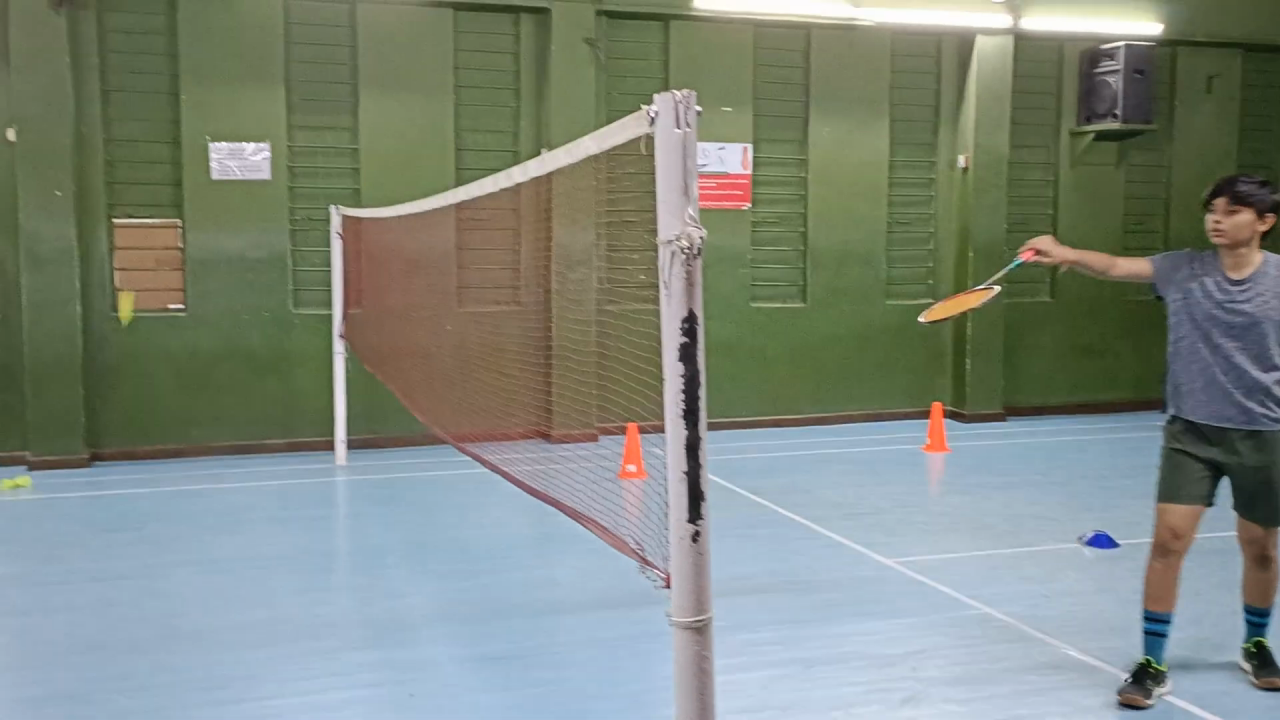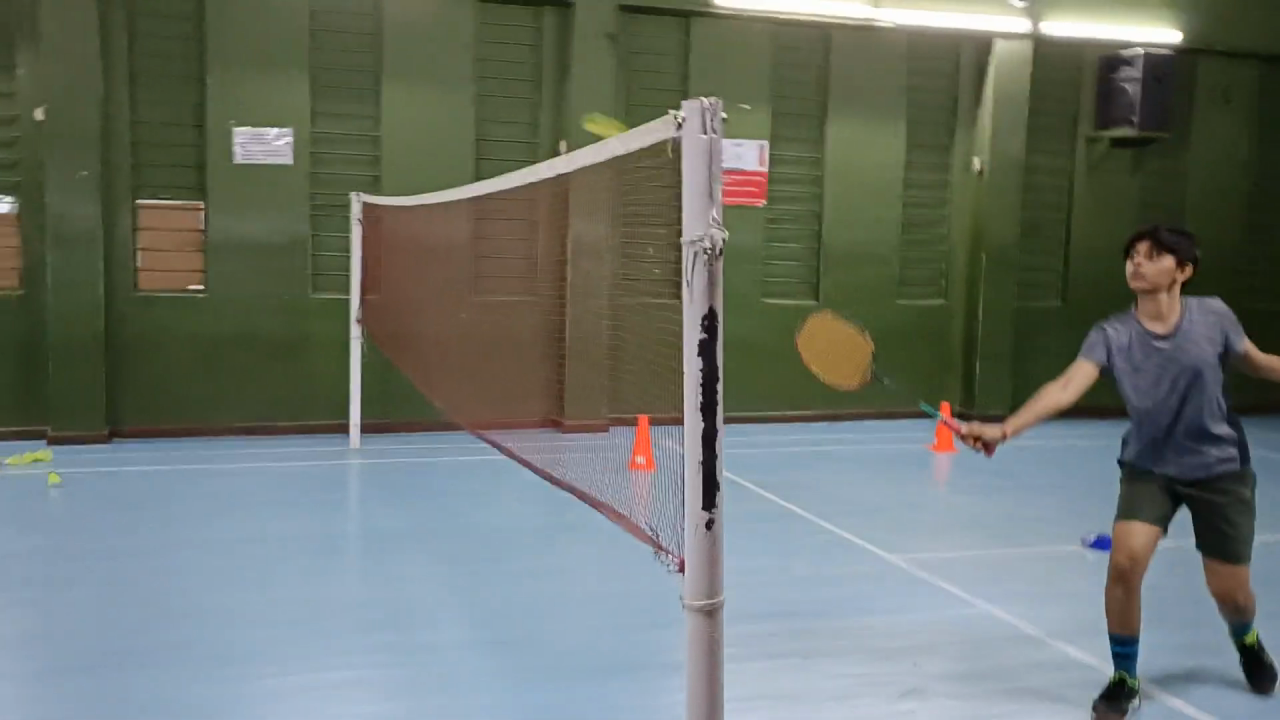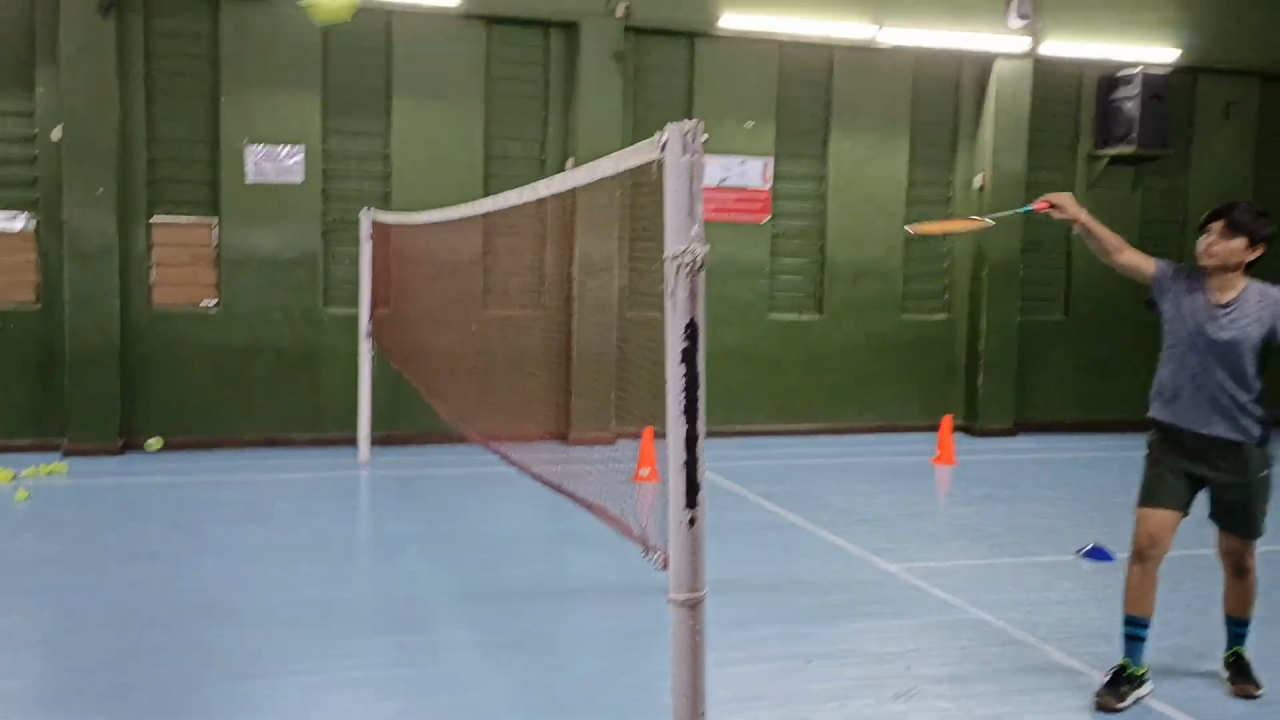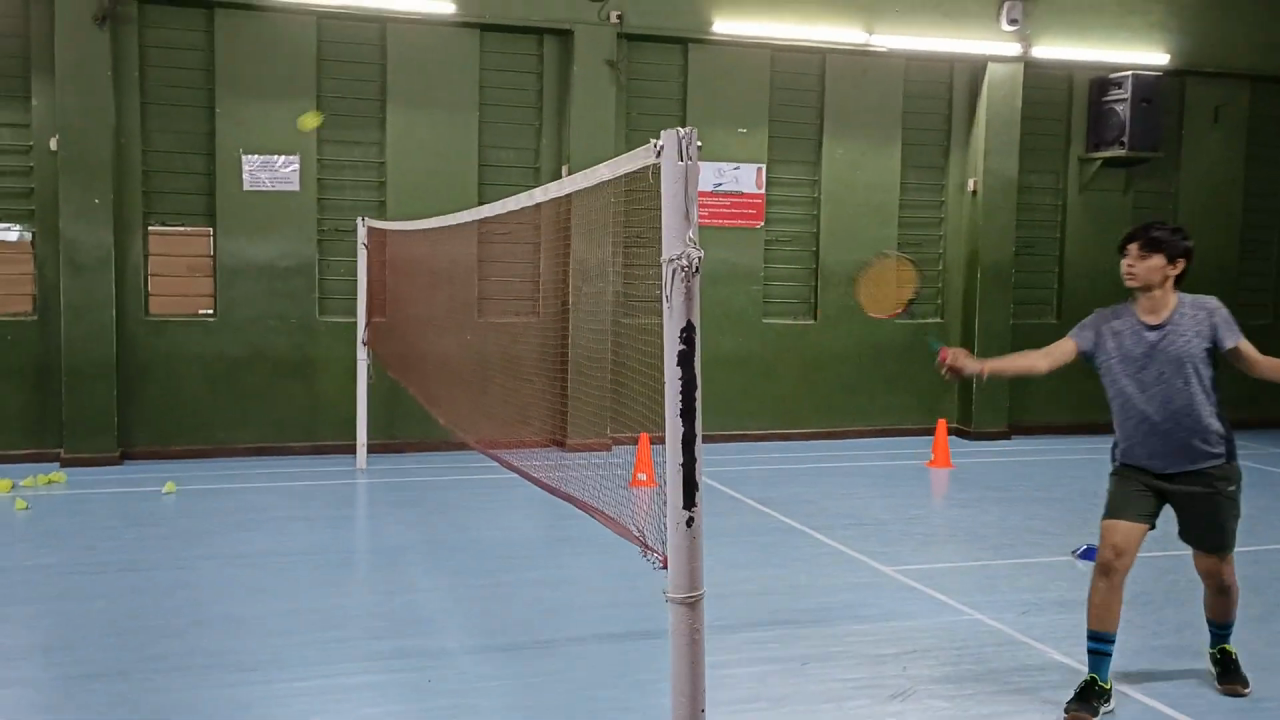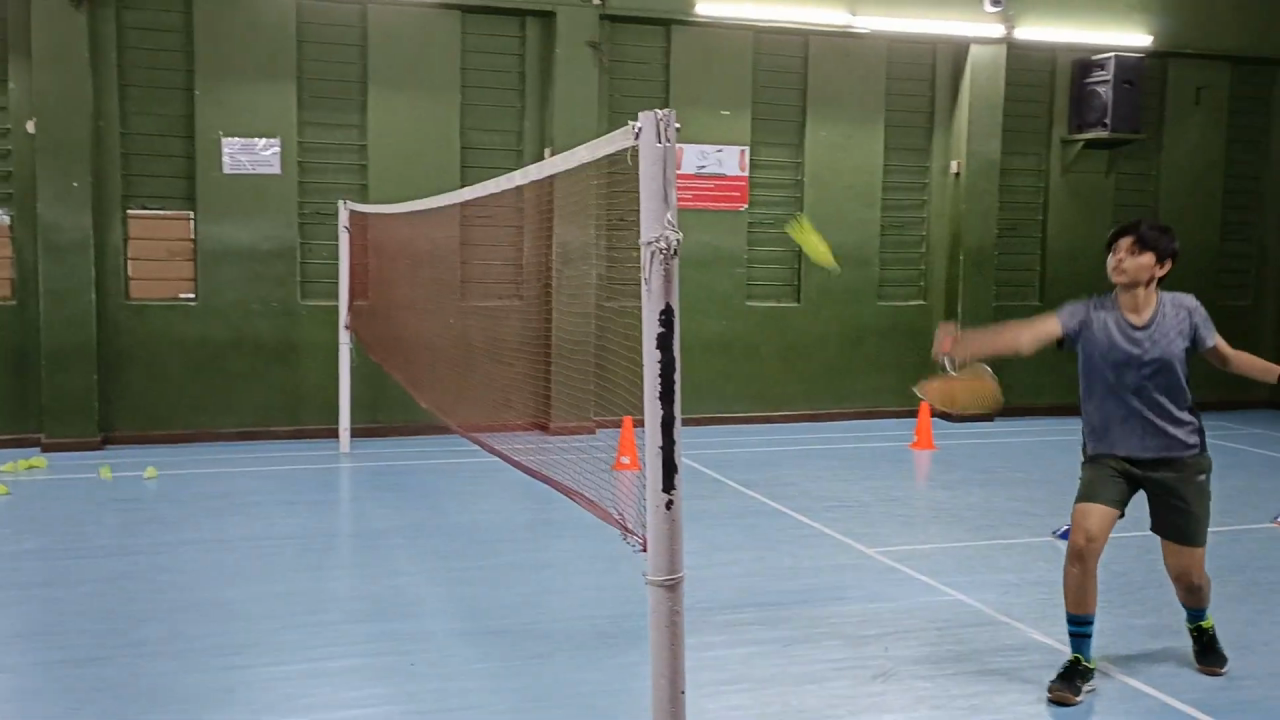
dt=1s
person 1, frame 1
right shoulder: (1183, 269)
right elbow: (1116, 268)
right wrist: (1066, 254)
right hip: (1191, 429)
right knee: (1169, 540)
right ankle: (1152, 664)
person 1, frame 2
left shoulder: (1214, 316)
right shoulder: (1110, 335)
right elbow: (1067, 388)
right wrist: (1004, 428)
left hip: (1220, 468)
right hip: (1150, 469)
left knee: (1231, 591)
right knee: (1125, 563)
right ankle: (1124, 679)
person 1, frame 3
right shoulder: (1176, 283)
right elbow: (1121, 254)
right wrist: (1079, 217)
right hip: (1174, 440)
left knee: (1238, 559)
right knee: (1146, 547)
left ankle: (1236, 655)
right ankle: (1132, 669)
person 1, frame 4
left shoulder: (1206, 313)
right shoulder: (1103, 325)
right elbow: (1044, 359)
right wrist: (979, 367)
left hip: (1207, 465)
right hip: (1136, 467)
left knee: (1218, 575)
right knee: (1110, 560)
left ankle: (1222, 652)
person 1, frame 5
left shoulder: (1185, 311)
right shoulder: (1086, 315)
left elbow: (1228, 358)
right elbow: (1027, 336)
right wrist: (967, 344)
left hip: (1179, 454)
right hip: (1109, 453)
left knee: (1187, 572)
right knee: (1083, 544)
left ankle: (1200, 629)
right ankle: (1080, 661)
